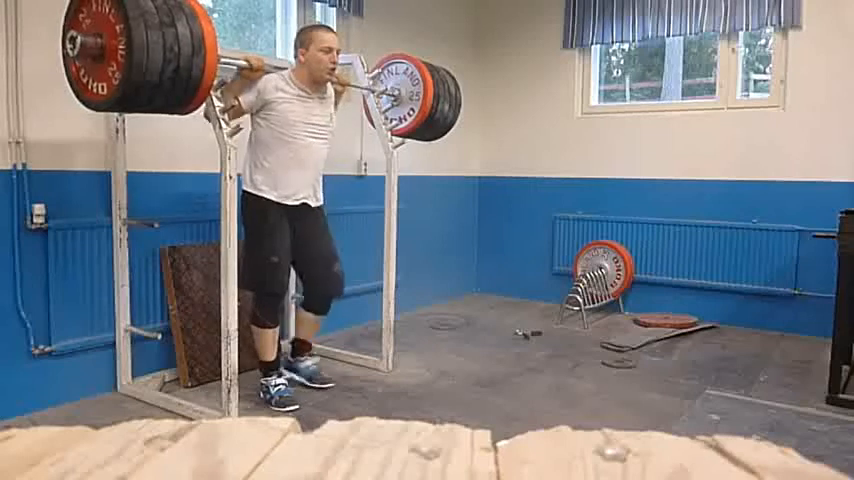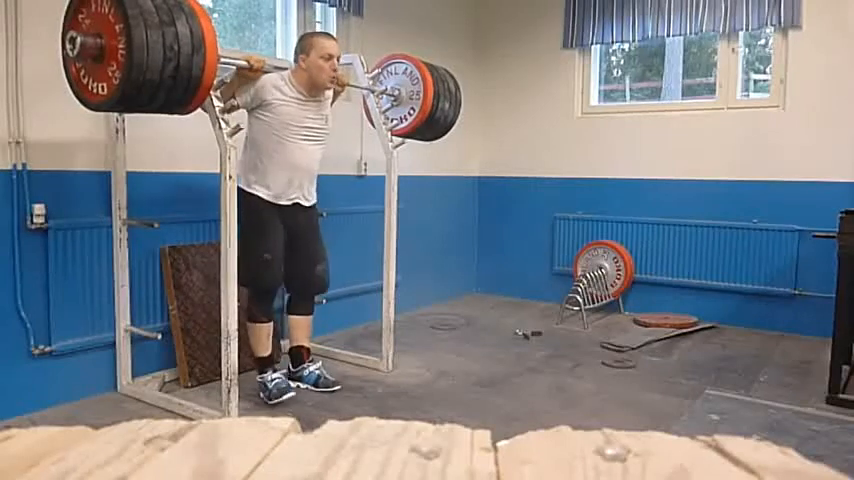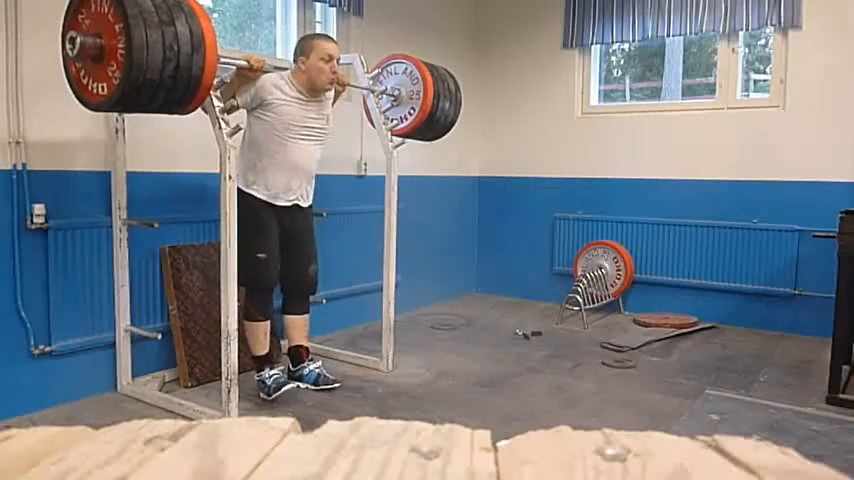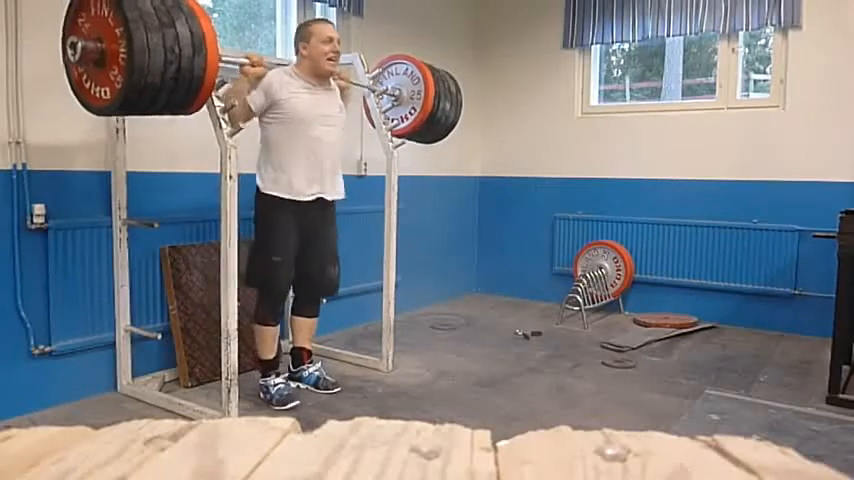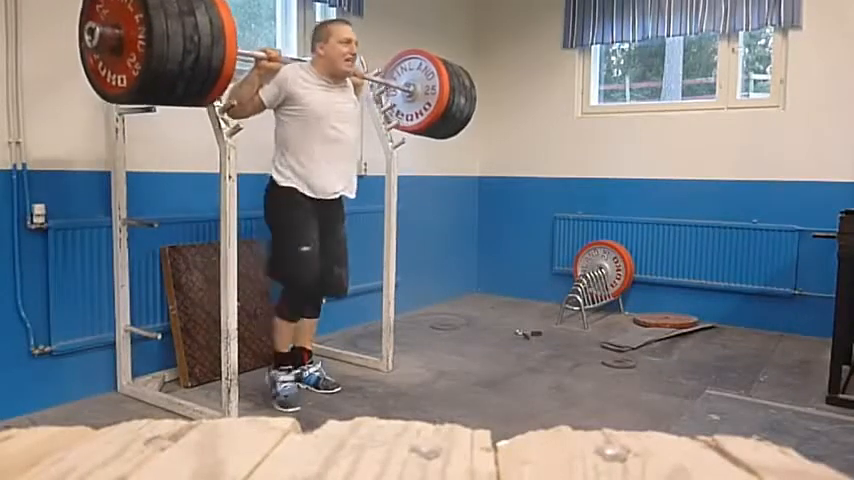
dt=0.4s
person 1, frame 1
left shoulder: (328, 94)
right shoulder: (269, 86)
right wrist: (243, 77)
left hip: (310, 204)
right hip: (268, 203)
left knee: (327, 284)
right knee: (270, 291)
left ankle: (298, 356)
right ankle: (271, 377)
person 1, frame 2
left shoulder: (325, 97)
right shoulder: (267, 86)
right wrist: (241, 75)
left hip: (303, 203)
right hip: (262, 201)
left knee: (307, 284)
right knee: (264, 287)
left ankle: (302, 363)
right ankle: (268, 373)
person 1, frame 3
left shoulder: (326, 97)
right shoulder: (267, 86)
left wrist: (338, 92)
right wrist: (241, 76)
left hip: (299, 204)
right hip: (259, 202)
left knee: (301, 285)
right knee: (261, 286)
left ankle: (301, 364)
right ankle: (265, 370)
person 1, frame 4
left shoulder: (332, 91)
right shoulder: (275, 83)
right elbow: (227, 118)
left wrist: (343, 92)
right wrist: (246, 78)
left hip: (321, 202)
right hip: (280, 201)
left knee: (315, 286)
right knee: (274, 289)
left ankle: (302, 364)
right ankle: (270, 376)
person 1, frame 5
left shoulder: (349, 87)
right shoulder: (290, 78)
right elbow: (236, 108)
right wrist: (260, 71)
left hip: (331, 199)
right hip: (293, 195)
left knee: (318, 284)
right knee: (299, 282)
left ankle: (303, 362)
right ankle: (280, 370)
